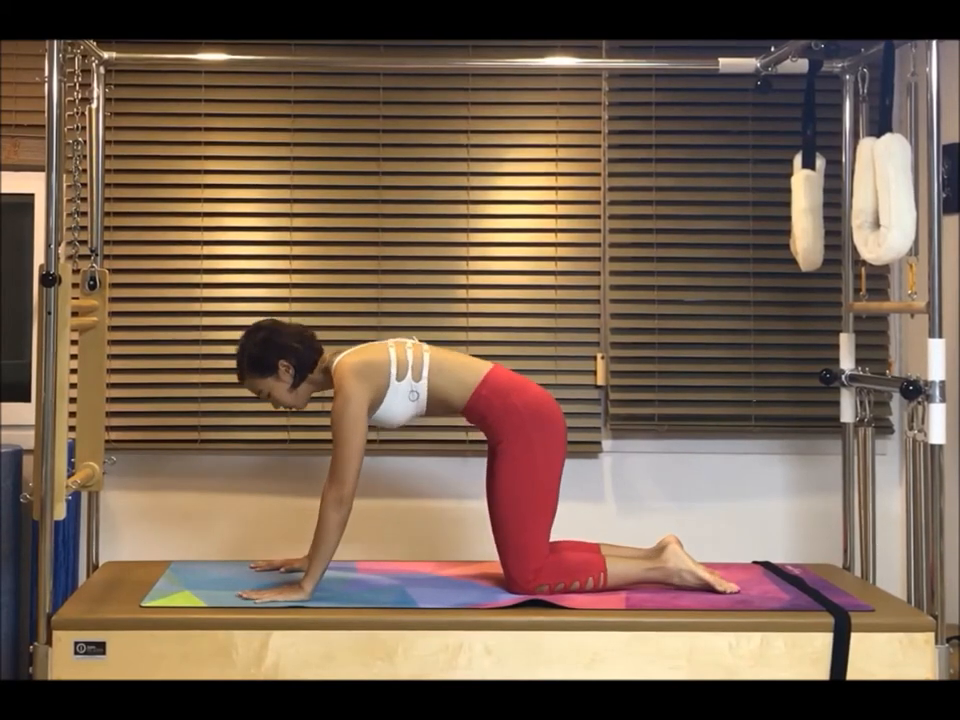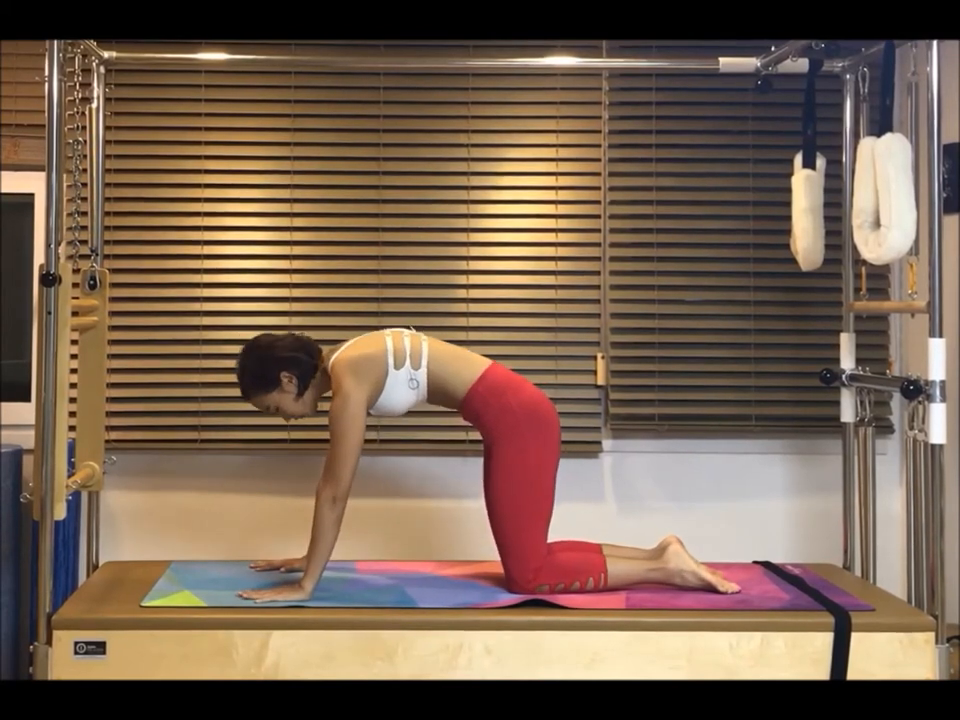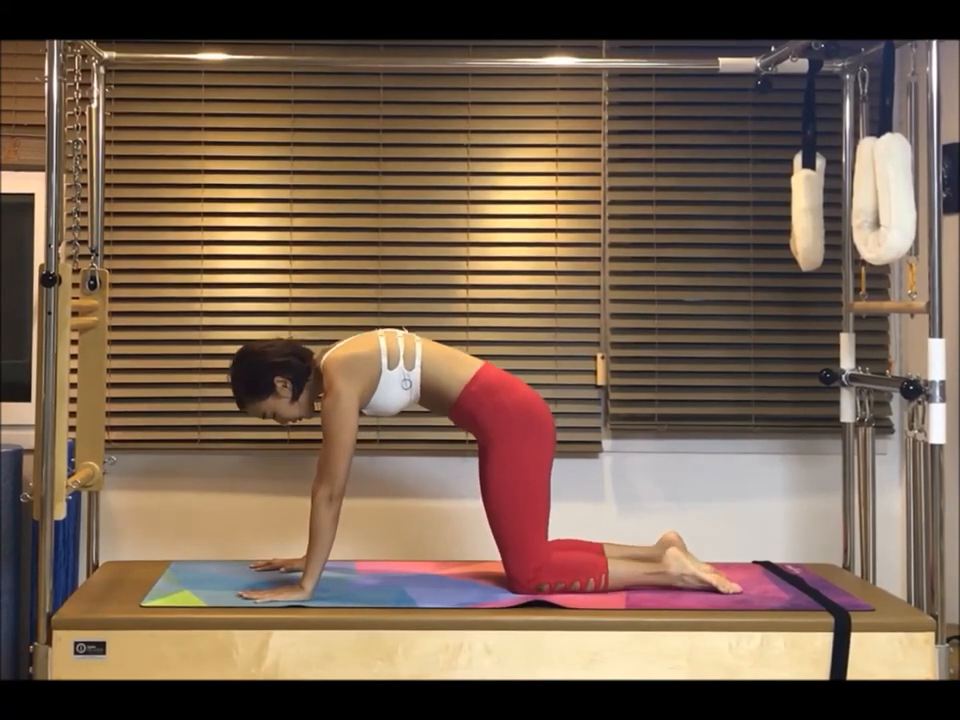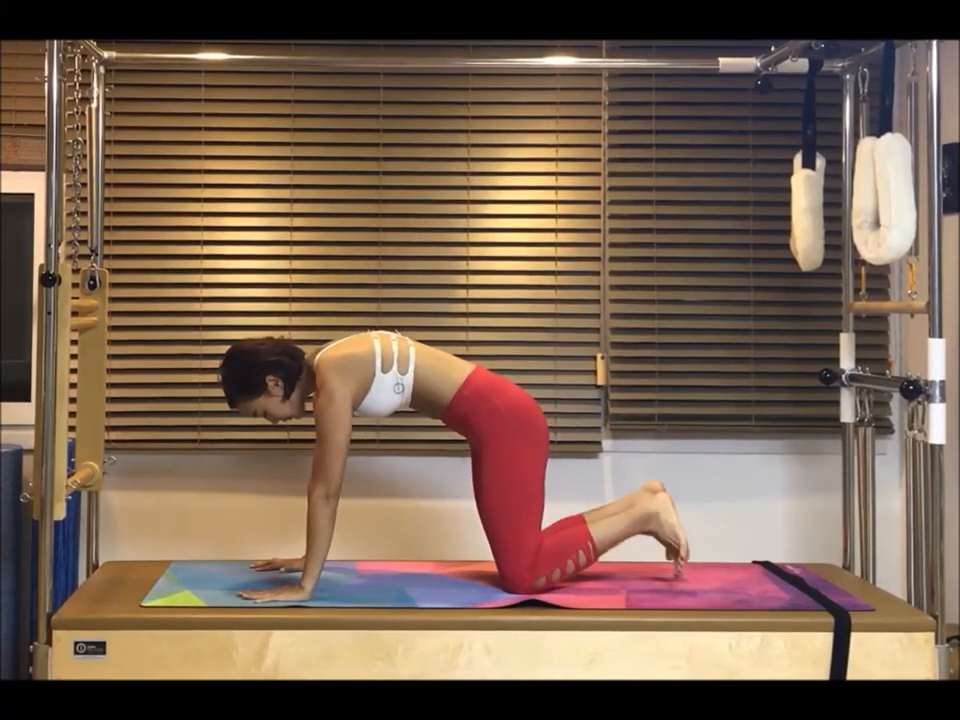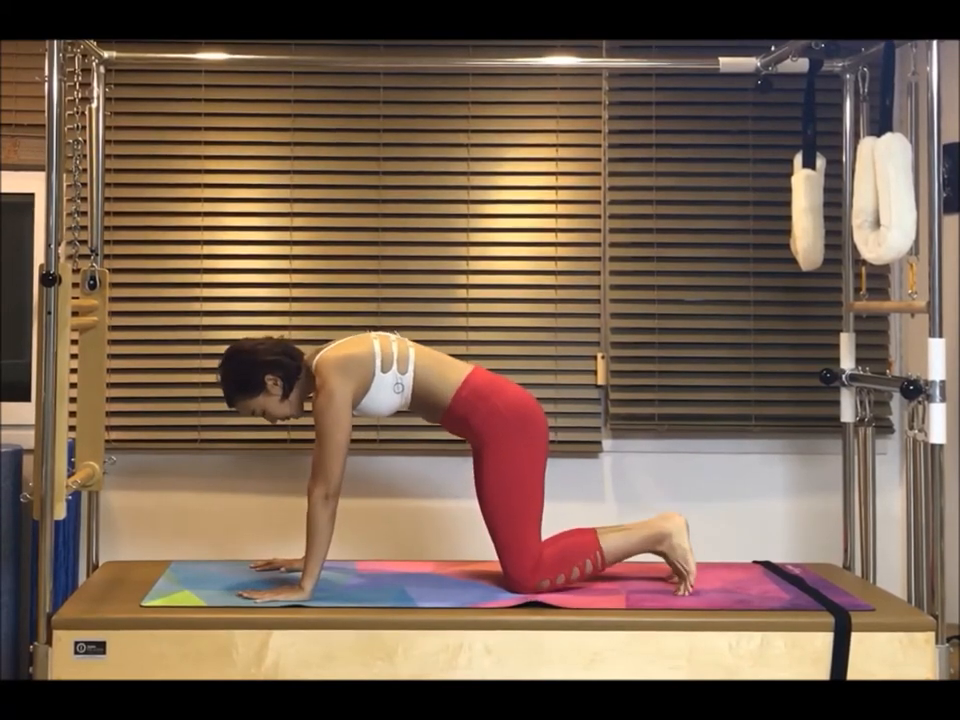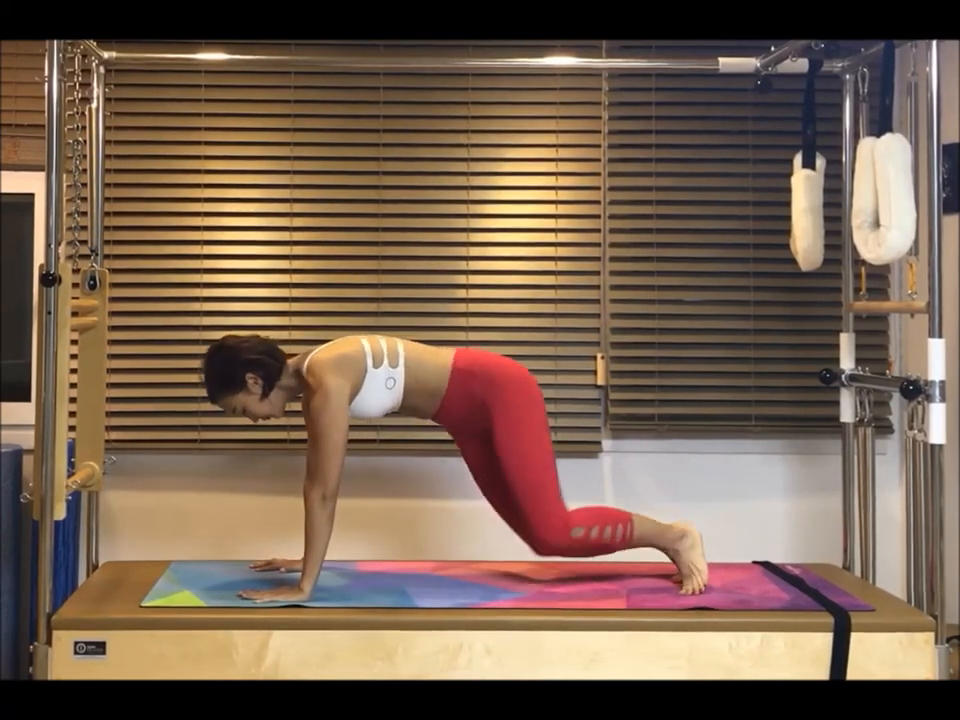
dt=0.3s
person 1, frame 1
left shoulder: (349, 382)
right shoulder: (351, 369)
left elbow: (339, 494)
right elbow: (338, 488)
left wrist: (306, 584)
right wrist: (311, 558)
left hip: (523, 419)
right hip: (517, 417)
left knee: (526, 575)
right knee: (525, 556)
left ankle: (663, 568)
right ankle: (655, 553)
person 1, frame 2
left shoulder: (347, 379)
right shoulder: (345, 367)
left elbow: (335, 491)
right elbow: (333, 482)
left wrist: (306, 583)
right wrist: (311, 557)
left hip: (516, 417)
right hip: (512, 415)
left knee: (527, 575)
right knee: (526, 555)
left ankle: (666, 567)
right ankle: (658, 554)
person 1, frame 3
left shoulder: (339, 379)
right shoulder: (336, 368)
left elbow: (330, 491)
right elbow: (328, 484)
left wrist: (306, 585)
right wrist: (309, 558)
left hip: (509, 417)
right hip: (505, 415)
left knee: (529, 576)
right knee: (527, 555)
left ankle: (666, 571)
right ankle: (658, 551)
person 1, frame 4
left shoulder: (331, 379)
right shoulder: (330, 365)
left elbow: (326, 491)
right elbow: (323, 482)
left wrist: (305, 585)
right wrist: (307, 557)
left hip: (502, 419)
right hip: (496, 418)
left knee: (522, 574)
right knee: (522, 555)
left ankle: (646, 514)
right ankle: (639, 501)
person 1, frame 5
left shoulder: (332, 379)
right shoulder: (325, 369)
left elbow: (326, 492)
right elbow: (322, 483)
left wrist: (305, 585)
right wrist: (307, 558)
left hip: (502, 418)
right hip: (495, 419)
left knee: (527, 575)
right knee: (525, 559)
left ankle: (659, 535)
right ankle: (654, 530)
person 1, frame 6
left shoulder: (325, 378)
right shoulder: (310, 384)
left elbow: (325, 493)
right elbow: (316, 483)
left wrist: (305, 585)
right wrist: (307, 558)
left hip: (497, 387)
right hip: (466, 415)
left knee: (550, 529)
right knee: (541, 534)
left ankle: (676, 536)
right ankle: (659, 539)
